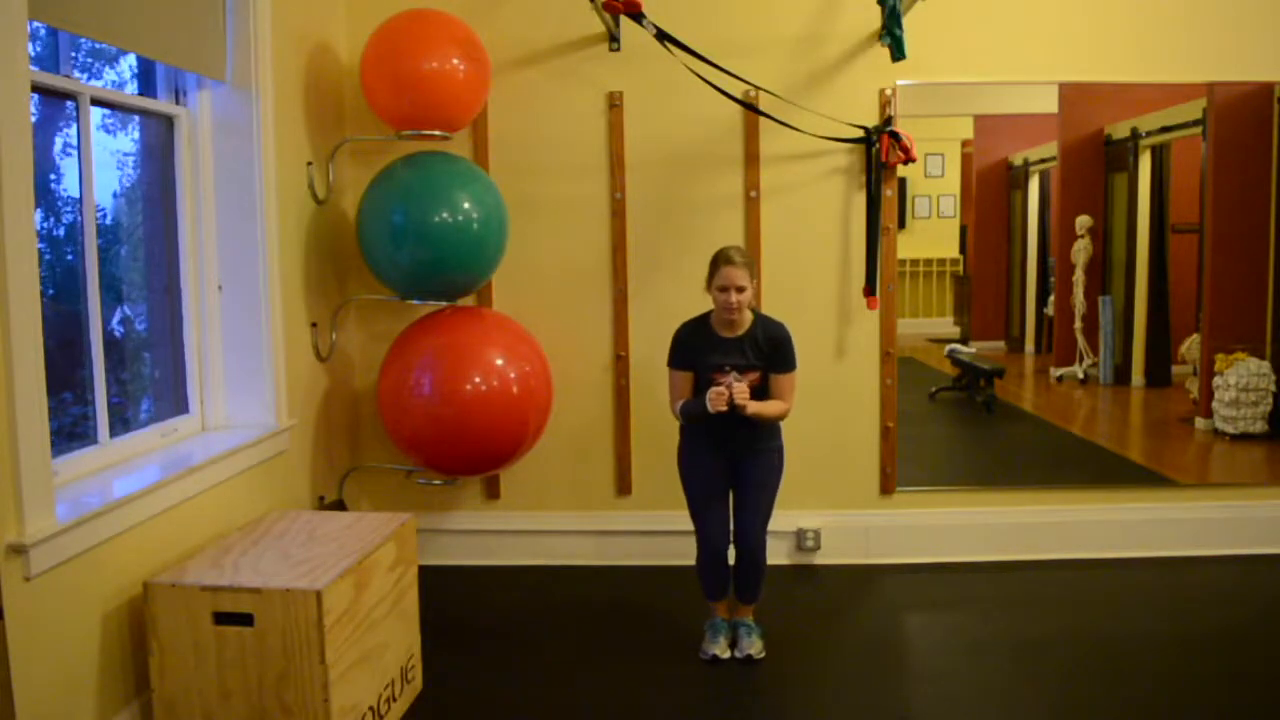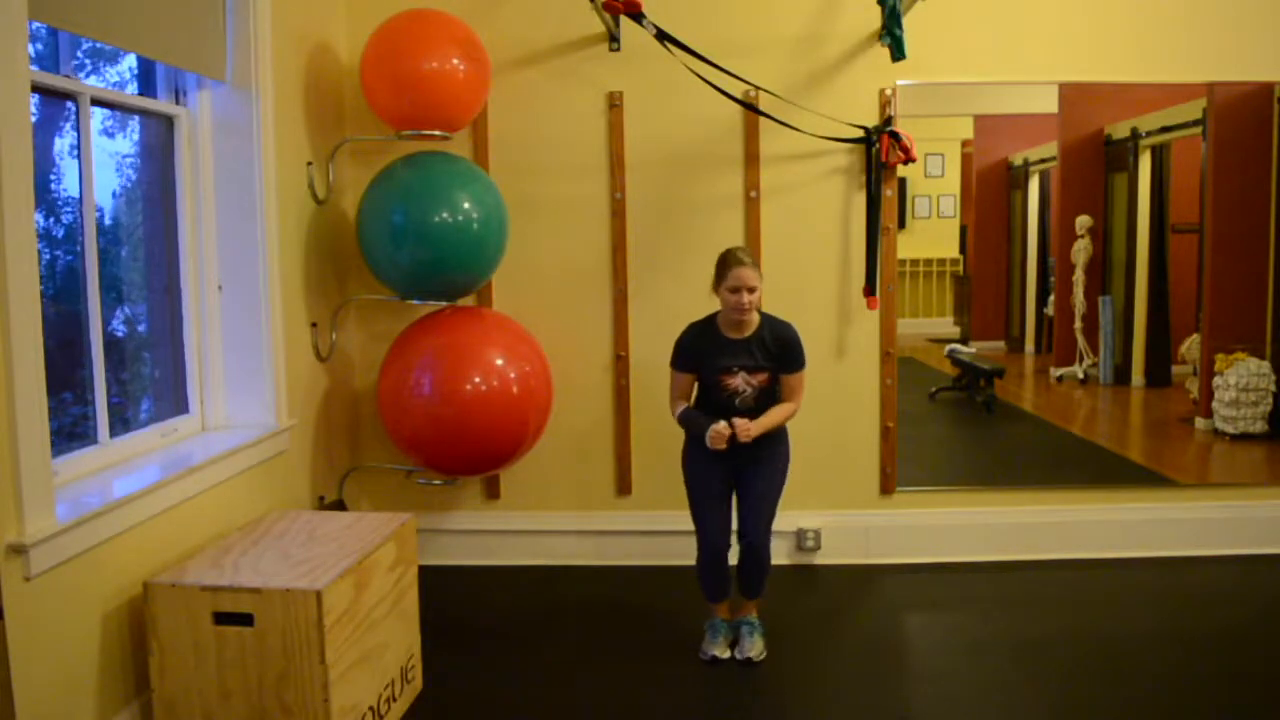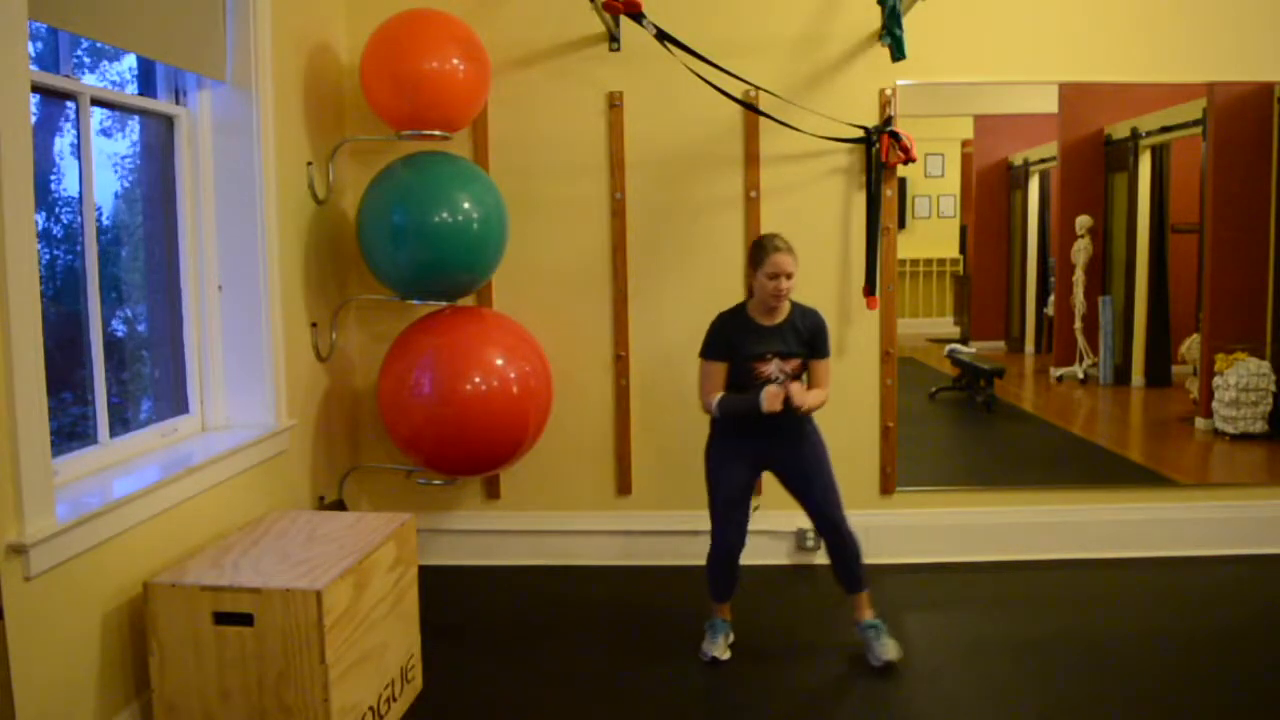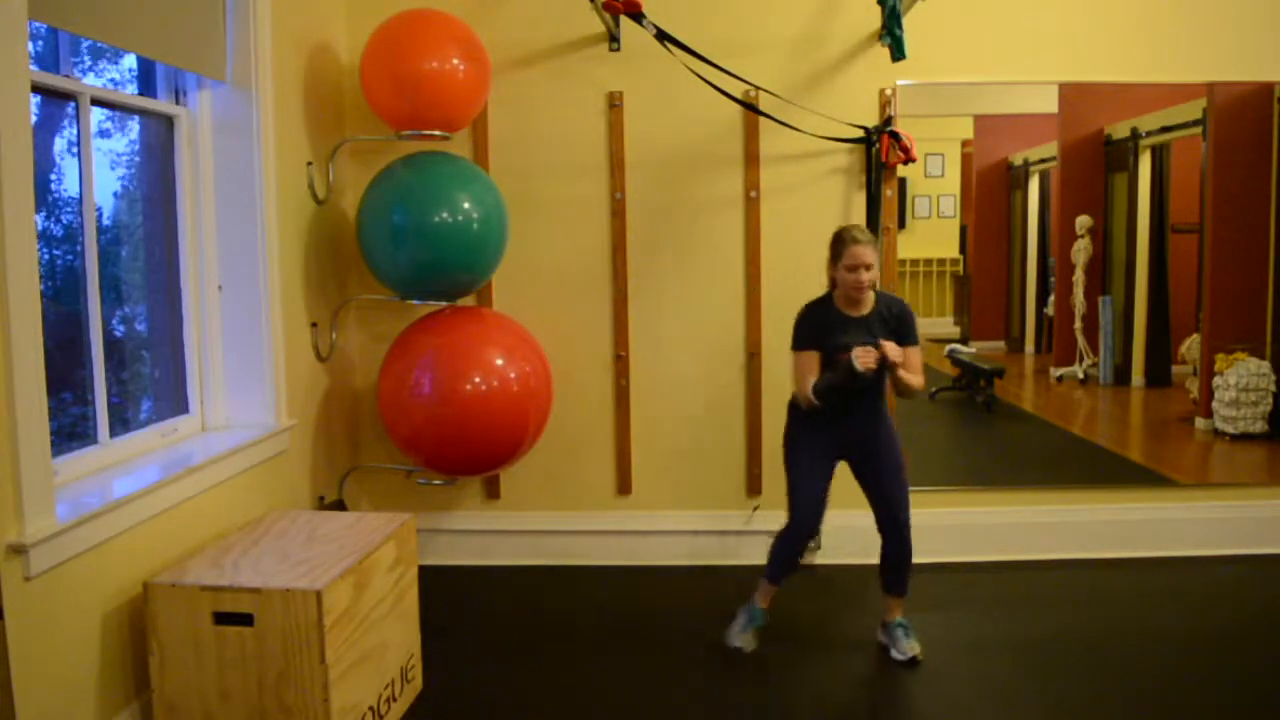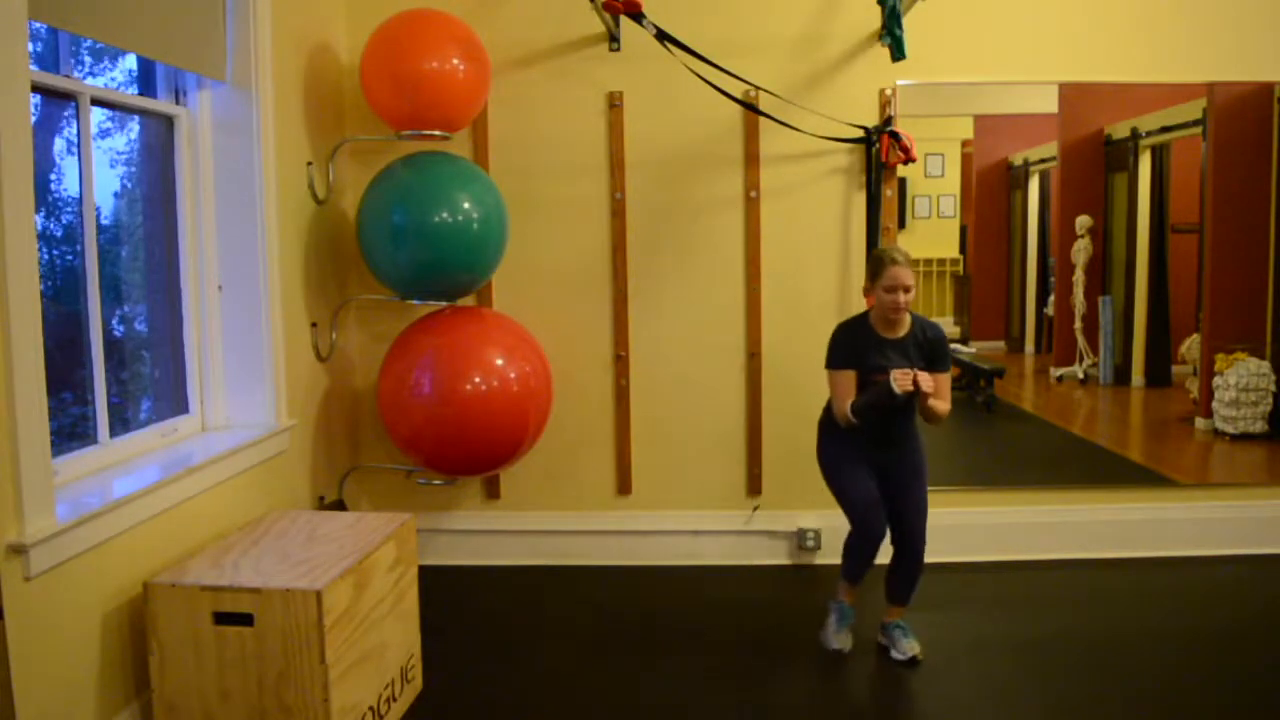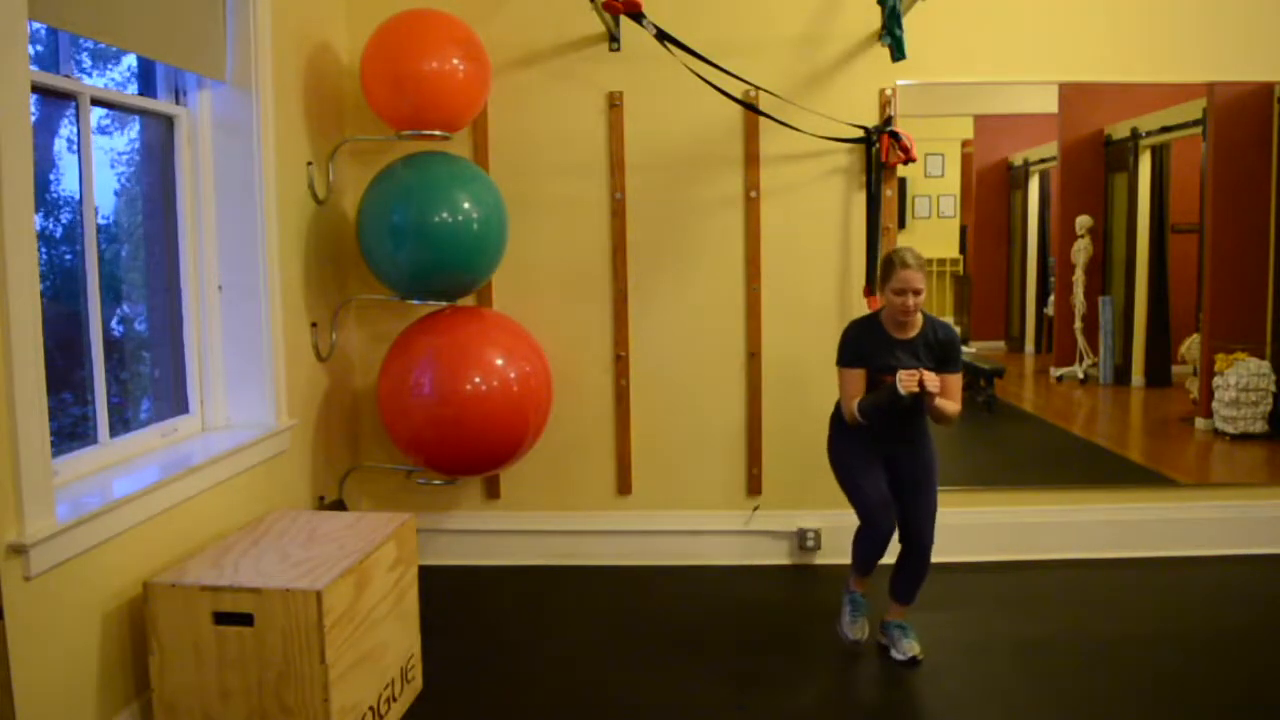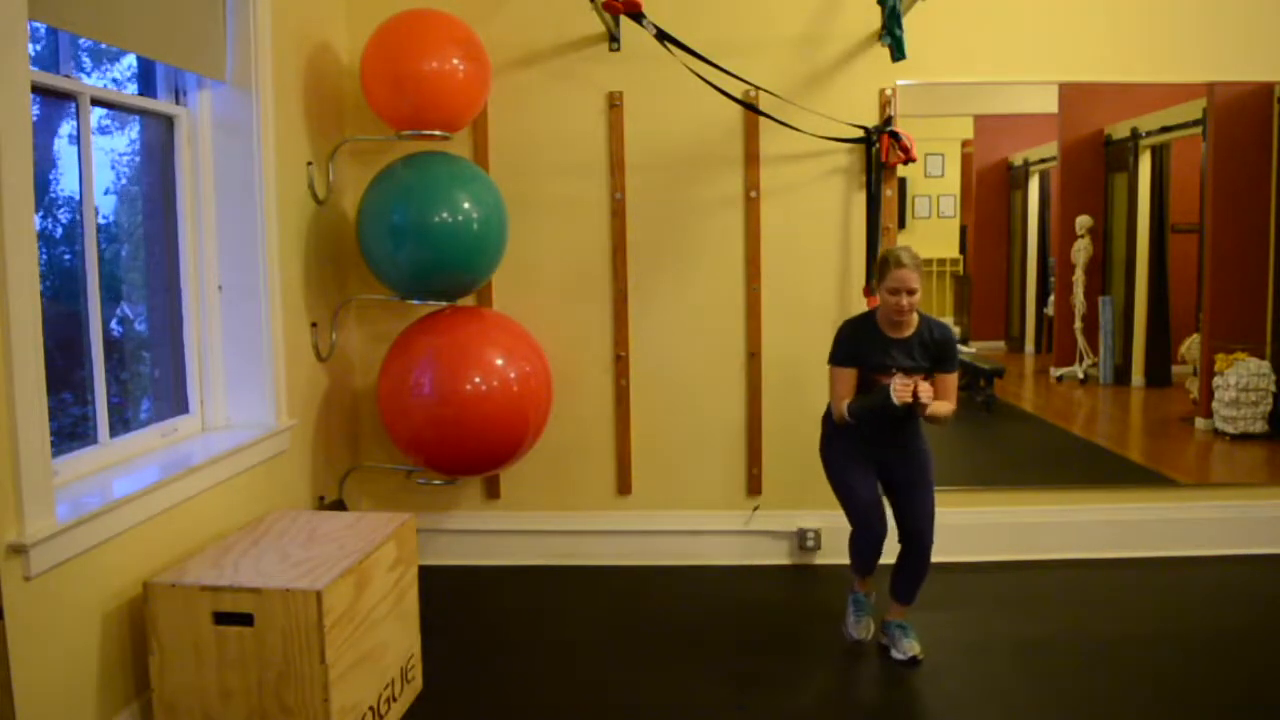
dt=0.3s
person 1, frame 1
left shoulder: (774, 335)
right shoulder: (689, 336)
left elbow: (783, 404)
right elbow: (678, 405)
left wrist: (749, 406)
right wrist: (704, 405)
left hip: (759, 448)
right hip: (703, 448)
left knee: (750, 539)
right knee: (712, 540)
left ankle: (746, 619)
right ankle: (718, 619)
person 1, frame 2
left shoulder: (782, 336)
right shoulder: (695, 338)
left elbow: (792, 401)
right elbow: (679, 403)
left wrist: (756, 426)
right wrist: (704, 429)
left hip: (765, 449)
right hip: (708, 451)
left knee: (755, 538)
right knee: (712, 542)
left ankle: (748, 618)
right ankle: (718, 620)
person 1, frame 3
left shoulder: (810, 322)
right shoulder: (726, 328)
left elbow: (821, 391)
right elbow: (710, 400)
left wrist: (807, 398)
right wrist: (755, 401)
left hip: (795, 436)
right hip: (735, 442)
left knee: (834, 527)
right knee: (728, 538)
left ankle: (867, 621)
right ankle: (720, 623)
person 1, frame 4
left shoulder: (896, 312)
right shoulder: (813, 317)
left elbow: (915, 386)
right elbow: (807, 393)
left wrist: (898, 370)
right wrist: (851, 370)
left hip: (872, 426)
right hip: (814, 429)
left knee: (897, 526)
right knee: (804, 525)
left ankle: (894, 621)
right ankle: (756, 608)
person 1, frame 5
left shoulder: (931, 337)
right shoulder: (848, 336)
left elbow: (941, 412)
right elbow: (844, 412)
left wrist: (926, 396)
right wrist: (887, 391)
left hip: (900, 443)
right hip: (846, 444)
left knee: (913, 539)
right knee: (871, 523)
left ankle: (893, 623)
right ankle: (842, 602)
person 1, frame 6
left shoulder: (943, 337)
right shoulder: (859, 335)
left elbow: (951, 413)
right elbow: (852, 411)
left wrist: (932, 397)
right wrist: (893, 392)
left hip: (911, 442)
right hip: (857, 441)
left knee: (920, 539)
right knee: (880, 519)
left ankle: (895, 622)
right ankle: (855, 591)
person 1, frame 7
left shoulder: (939, 337)
right shoulder: (854, 334)
left elbow: (949, 405)
right elbow: (840, 406)
left wrist: (927, 403)
right wrist: (889, 401)
left hip: (904, 442)
right hip: (849, 442)
left knee: (920, 537)
right knee: (871, 525)
left ankle: (895, 623)
right ankle: (862, 593)
